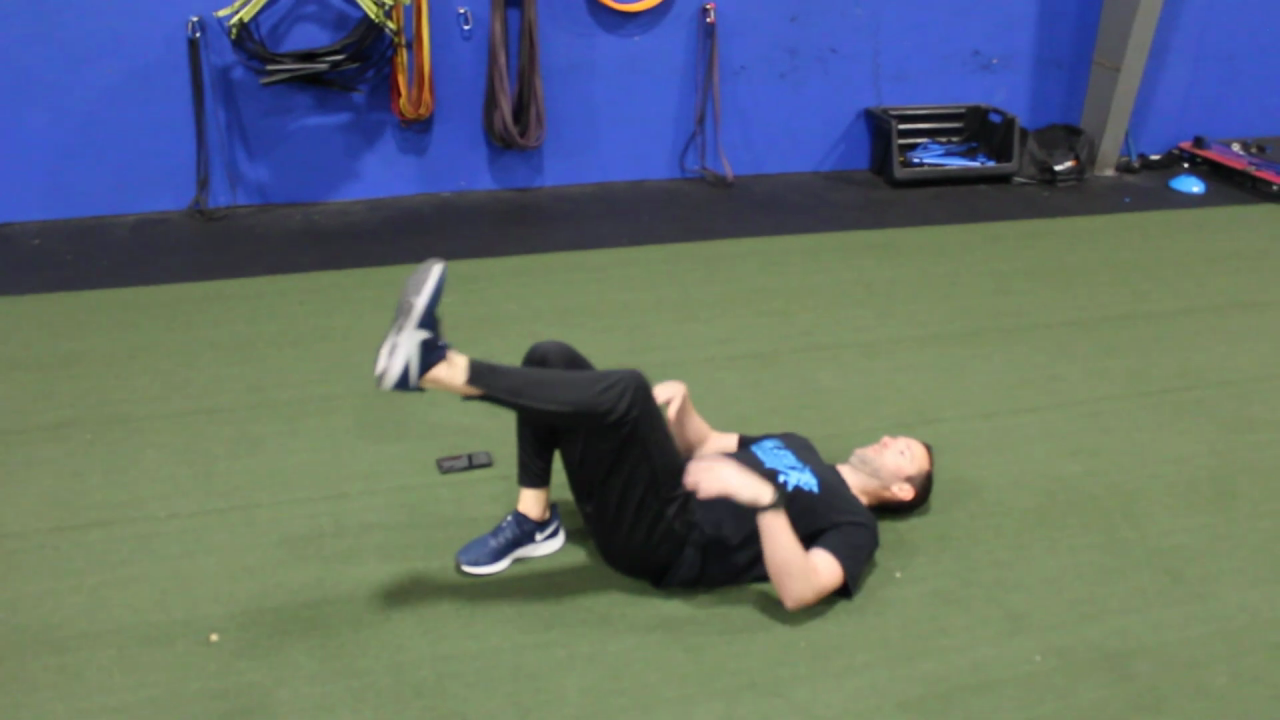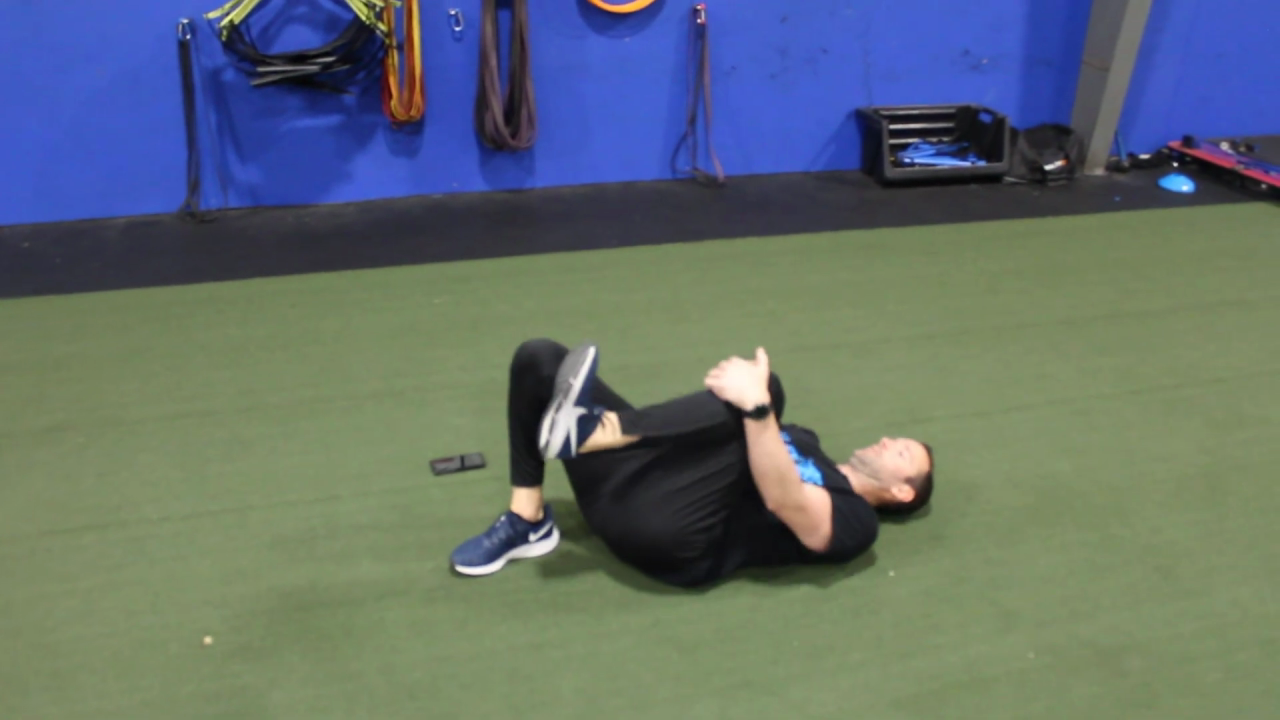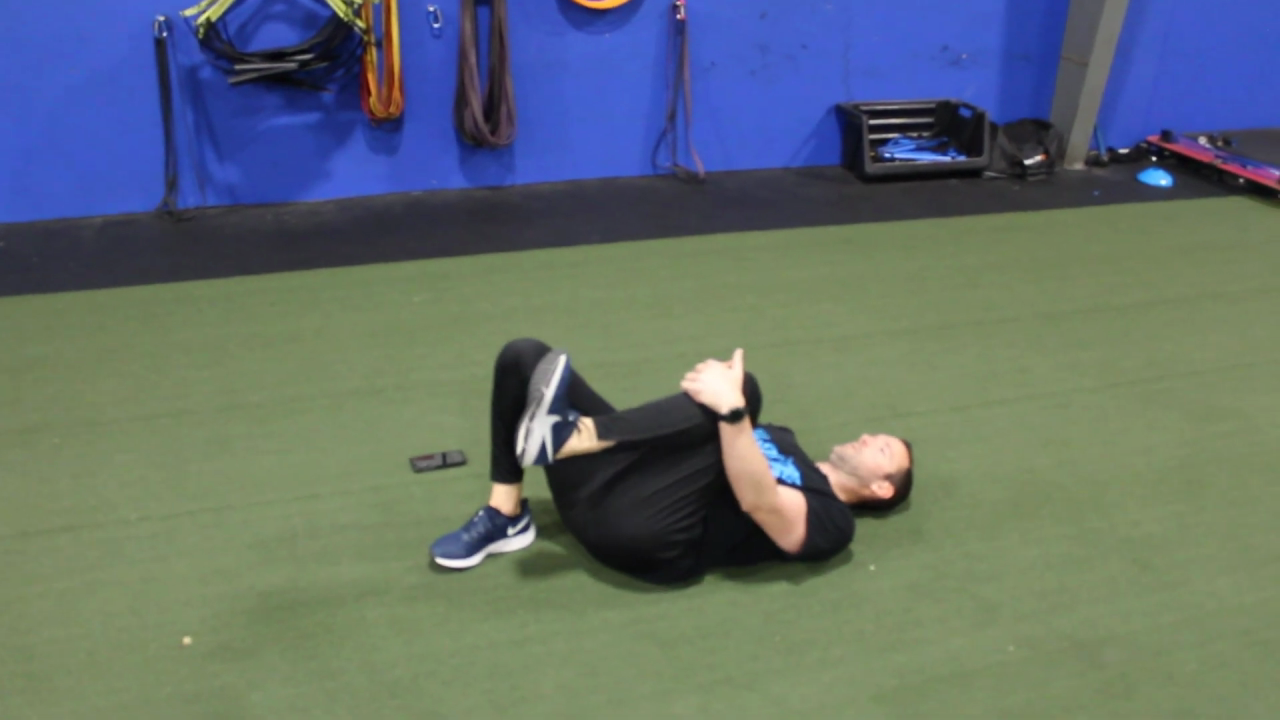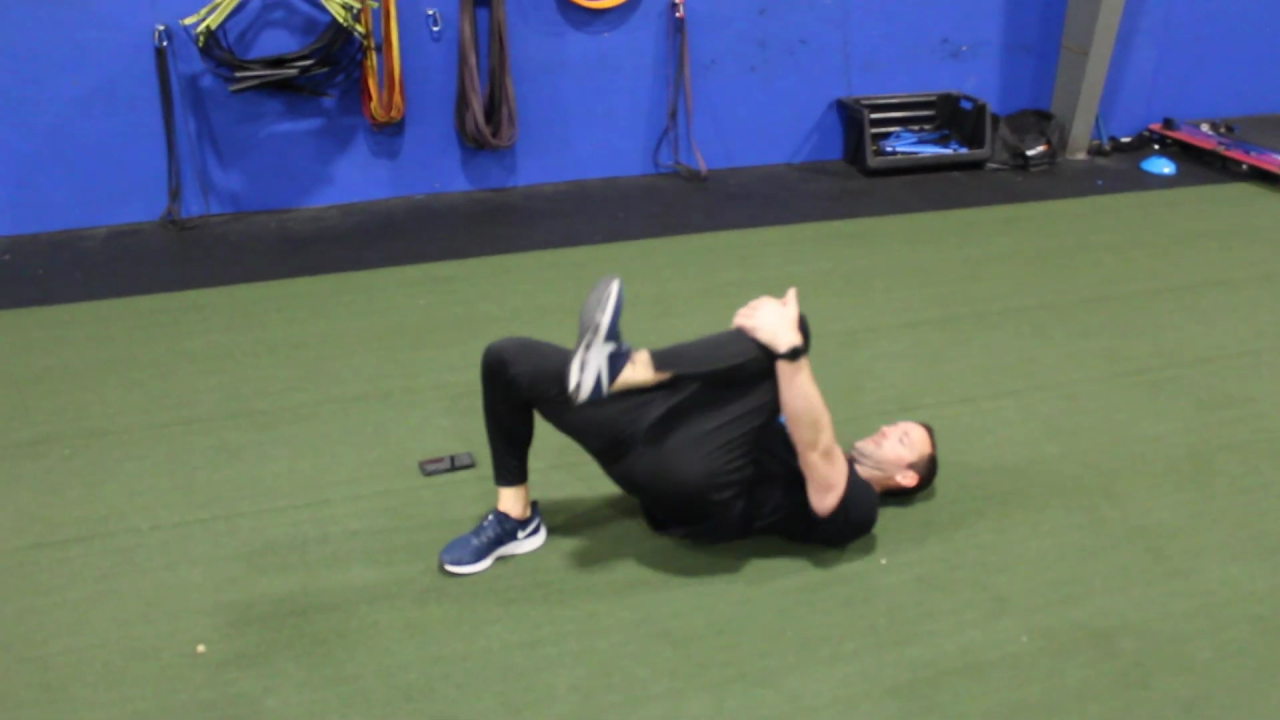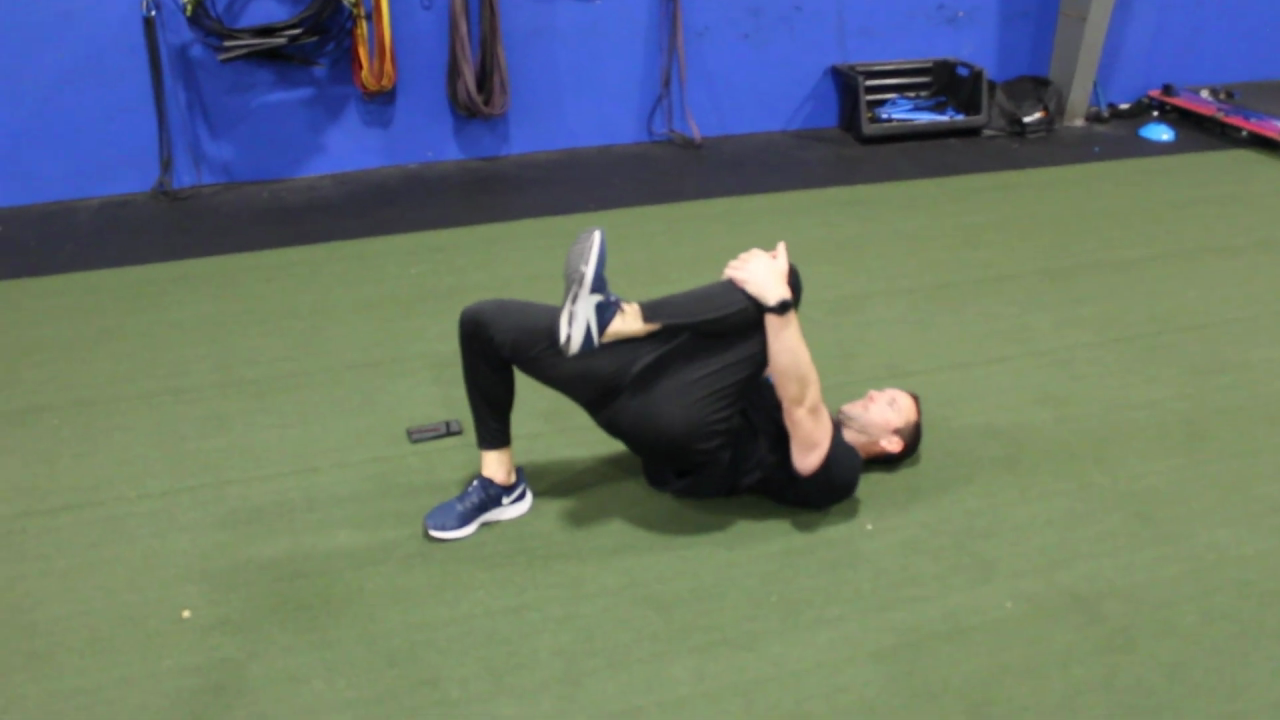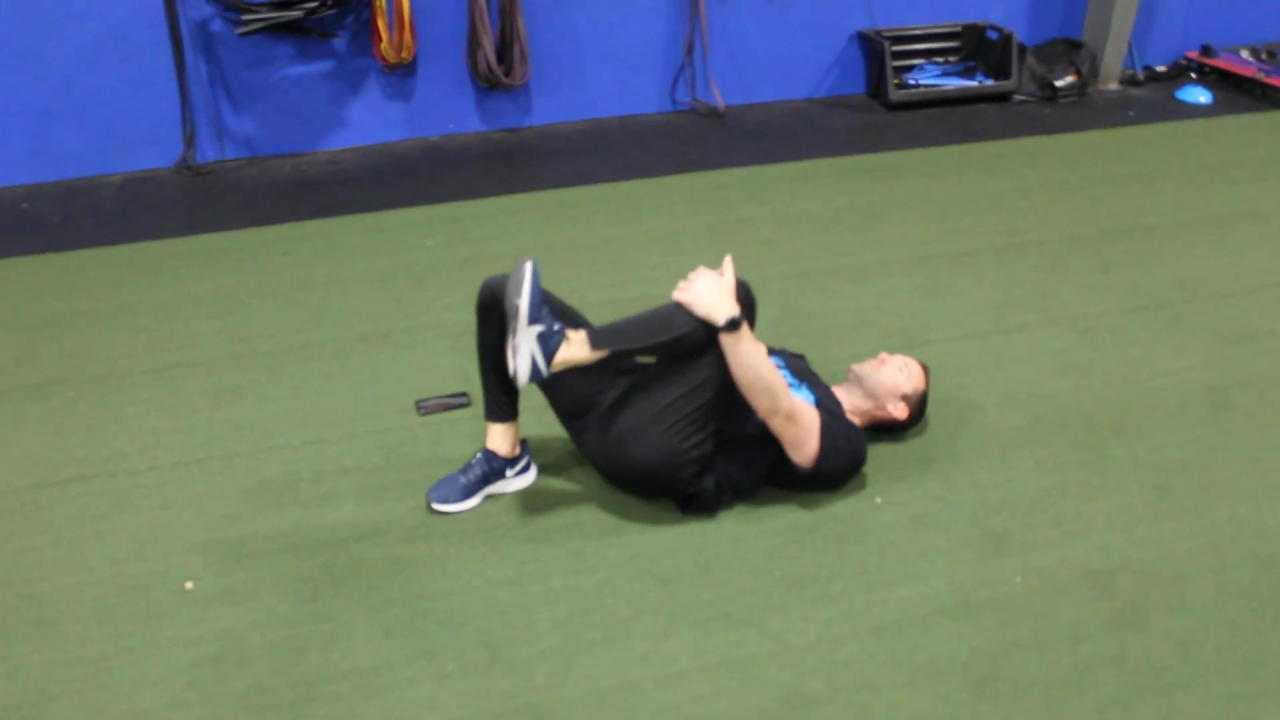
dt=0.7s
person 1, frame 1
left shoulder: (852, 529)
right shoulder: (798, 448)
left elbow: (799, 592)
right elbow: (704, 447)
left wrist: (761, 497)
right wrist: (678, 404)
left hip: (662, 543)
right hip: (668, 493)
left knee: (626, 393)
right knee: (551, 357)
left ankle: (434, 368)
right ankle: (534, 520)
person 1, frame 2
left shoulder: (854, 522)
right shoulder: (805, 445)
left elbow: (782, 500)
left wrist: (755, 403)
right wrist: (737, 390)
left hip: (668, 530)
right hip: (632, 486)
left knee: (762, 395)
right knee: (539, 358)
left ankle: (594, 431)
right ankle: (525, 522)
person 1, frame 3
left shoulder: (831, 522)
right shoulder: (782, 443)
left elbow: (758, 502)
left wrist: (729, 407)
right wrist: (713, 392)
left hip: (645, 531)
right hip: (608, 484)
left knee: (741, 393)
right knee: (525, 357)
left ankle: (568, 436)
right ankle: (504, 517)
person 1, frame 4
left shoulder: (853, 506)
right shoulder: (815, 457)
left elbow: (815, 445)
left wrist: (789, 346)
right wrist: (759, 333)
left hip: (695, 478)
right hip: (656, 434)
left knee: (788, 334)
right knee: (507, 358)
left ankle: (617, 373)
right ankle: (514, 520)
person 1, frame 5
left shoulder: (836, 468)
right shoulder: (802, 421)
left elbow: (803, 403)
left wrist: (777, 301)
right wrist: (740, 290)
left hip: (683, 417)
right hip: (643, 384)
left knee: (779, 289)
right knee: (483, 321)
left ankle: (610, 321)
right ankle: (499, 486)
person 1, frame 6
left shoulder: (842, 448)
right shoulder: (797, 369)
left elbow: (777, 412)
left wrist: (725, 318)
right wrist: (707, 304)
left hip: (656, 450)
right hip: (620, 408)
left knee: (732, 302)
right knee: (501, 294)
left ankle: (558, 350)
right ankle: (504, 458)
